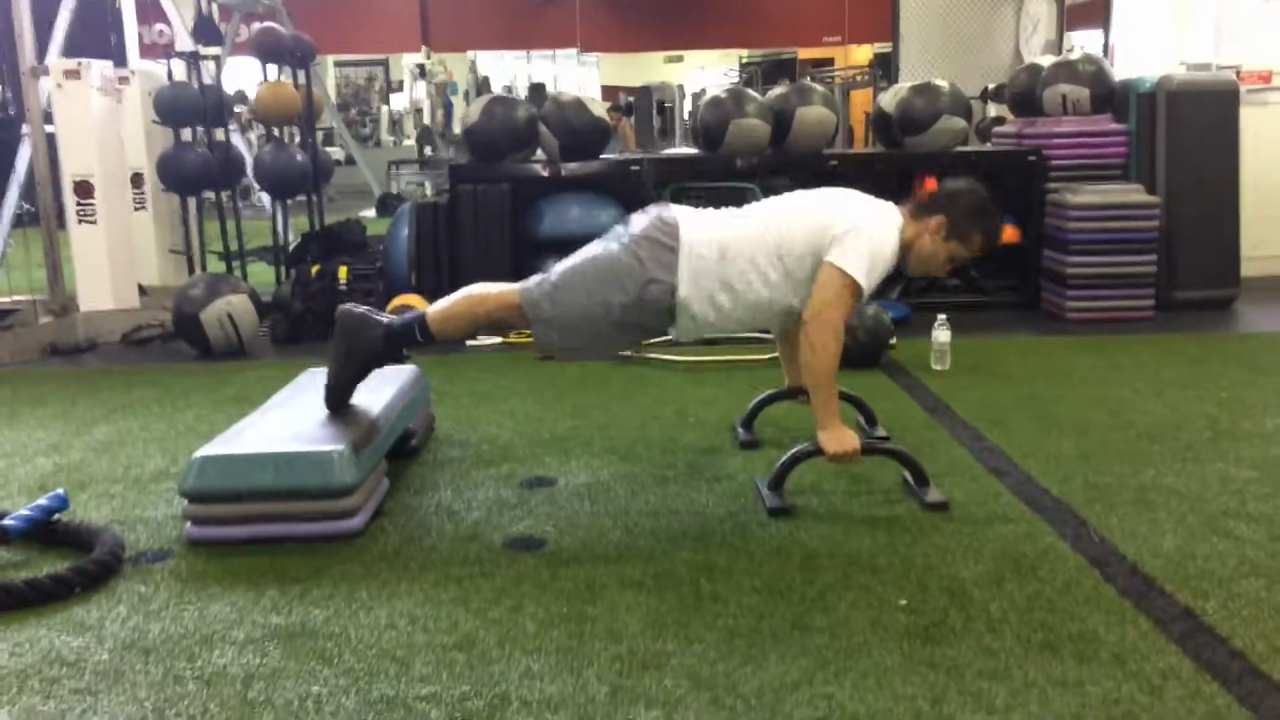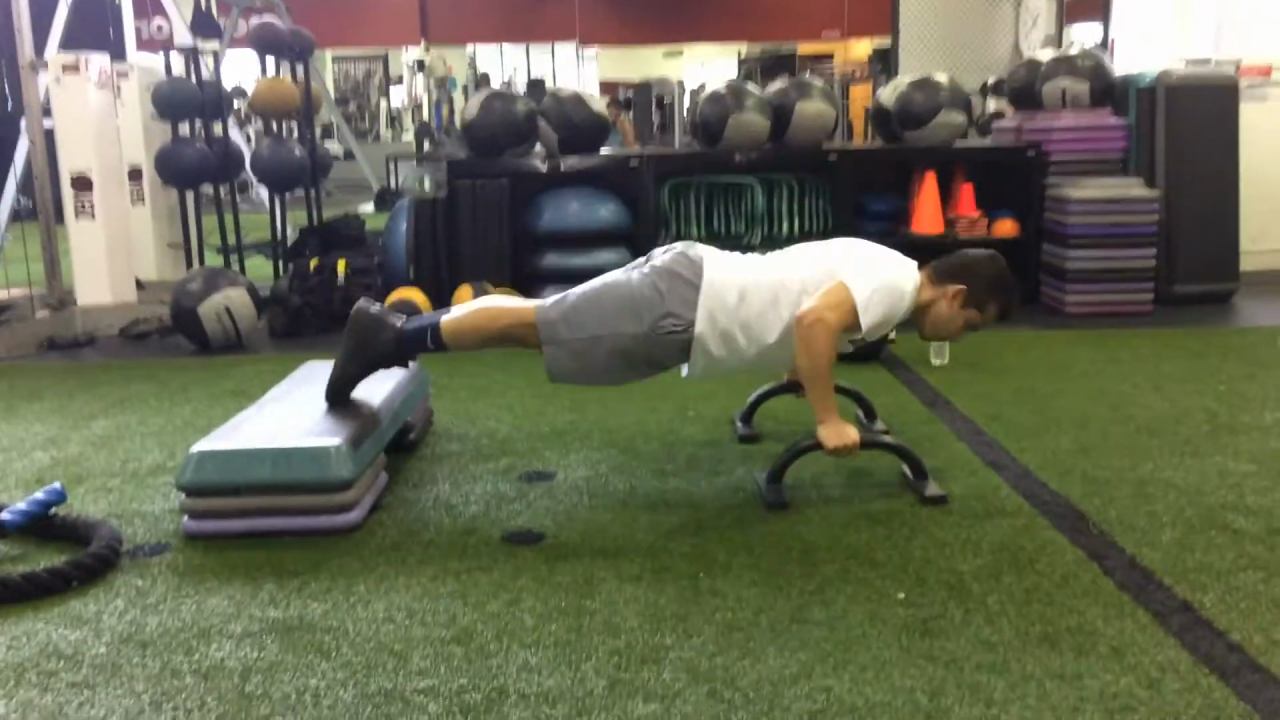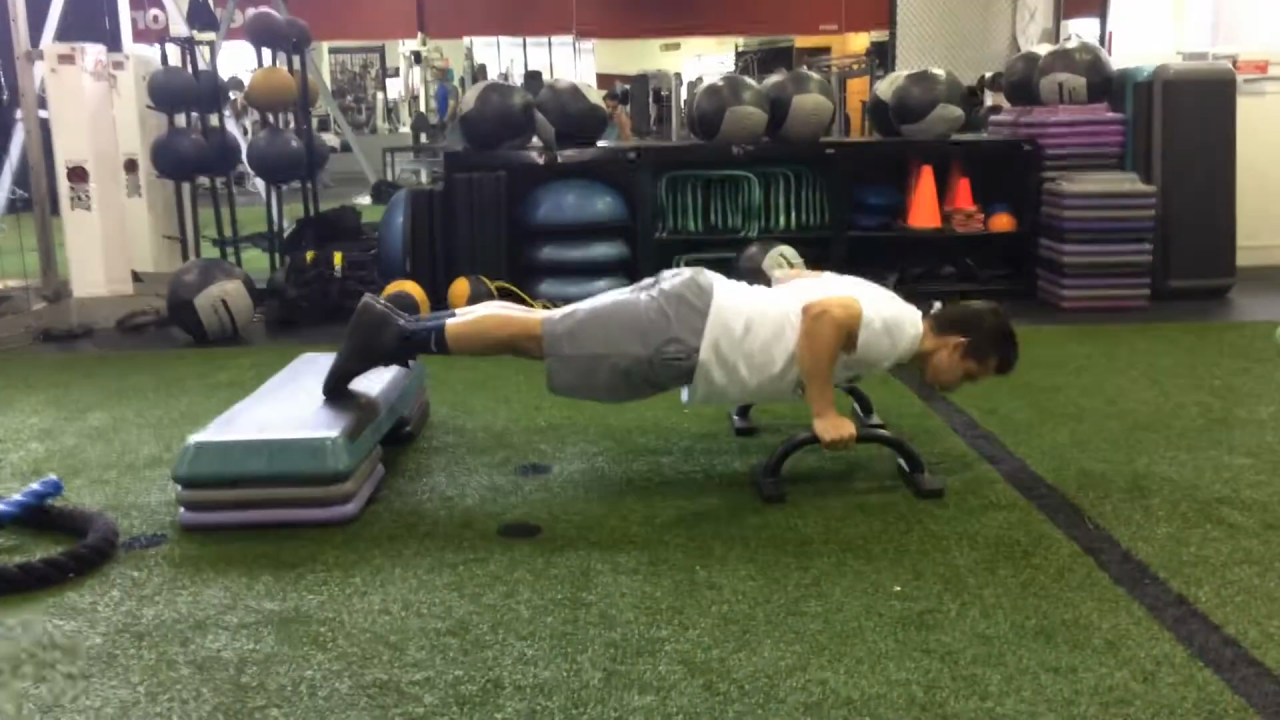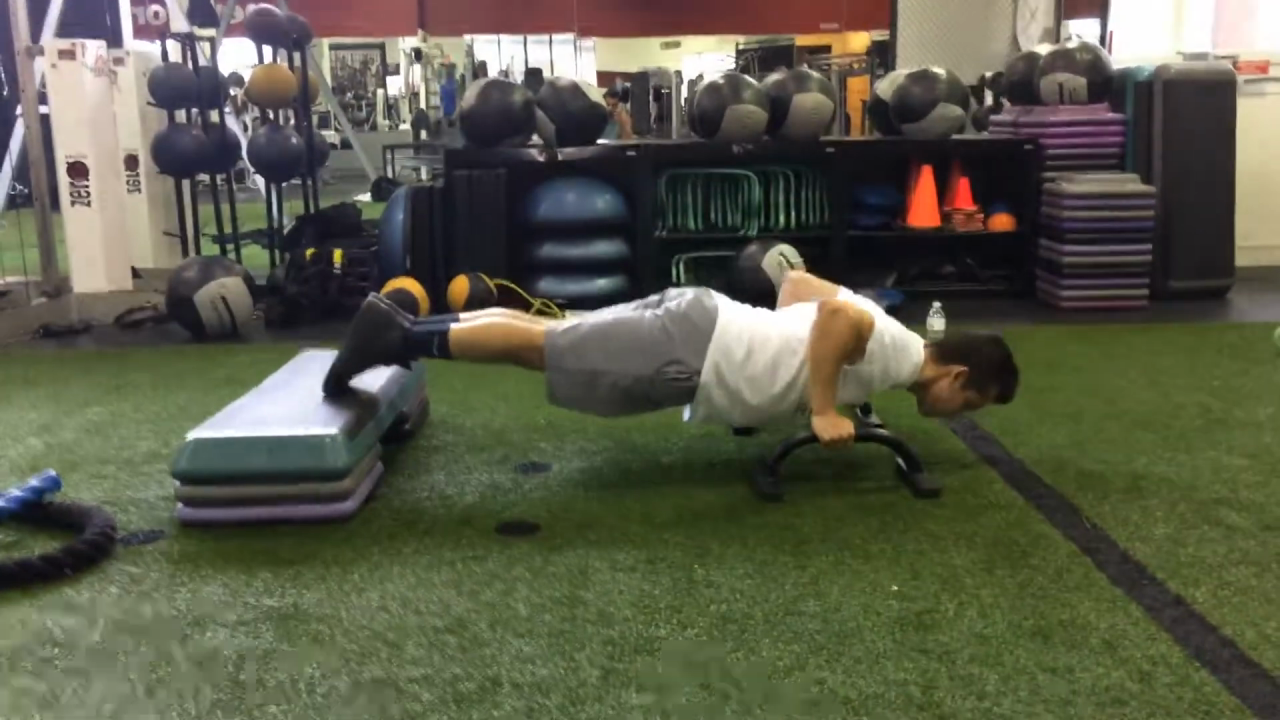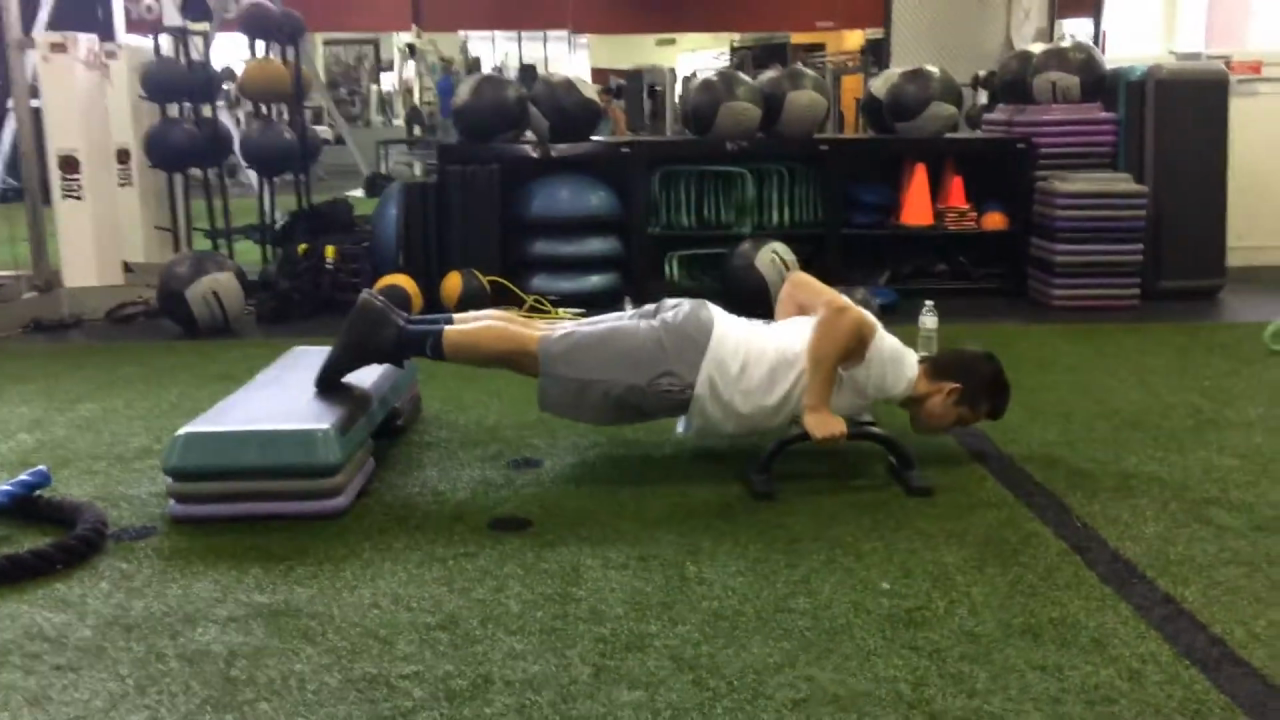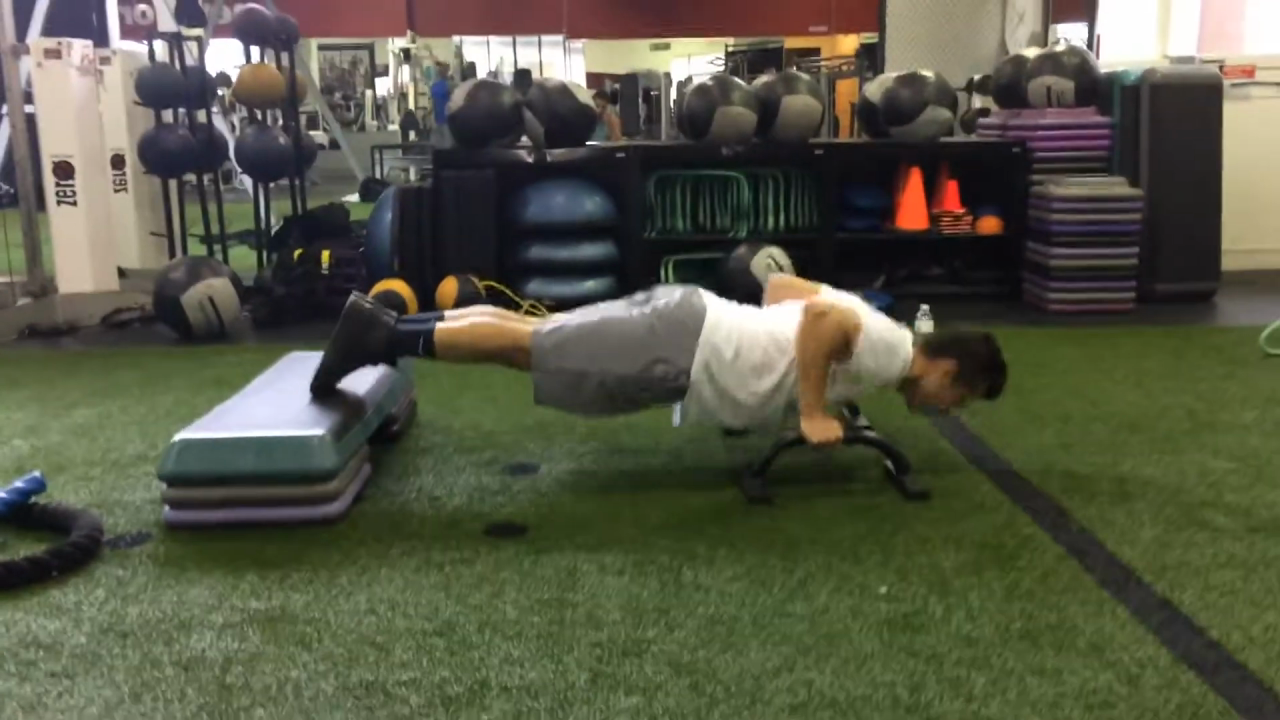
dt=0.2s
person 1, frame 1
left shoulder: (865, 218)
right shoulder: (880, 236)
left elbow: (788, 279)
right elbow: (823, 323)
left wrist: (795, 378)
right wrist: (829, 423)
left hip: (671, 248)
right hip: (666, 272)
left knee: (524, 303)
right knee: (520, 306)
left ankle: (384, 327)
right ankle: (378, 335)
person 1, frame 2
left shoulder: (883, 271)
right shoulder: (894, 288)
right elbow: (815, 321)
left wrist: (799, 375)
right wrist: (827, 418)
left hip: (691, 280)
right hip: (684, 306)
left knee: (537, 318)
right knee: (533, 322)
left ankle: (396, 326)
right ankle: (389, 335)
person 1, frame 3
left shoulder: (884, 313)
right shoulder: (897, 330)
left elbow: (789, 280)
right elbow: (821, 314)
left wrist: (797, 372)
right wrist: (823, 410)
left hip: (698, 305)
right hip: (691, 332)
left knee: (542, 327)
right knee: (536, 335)
left ankle: (399, 325)
right ankle: (392, 332)
person 1, frame 4
left shoulder: (887, 342)
right shoulder: (896, 355)
left elbow: (797, 278)
right elbow: (837, 312)
right wrist: (822, 408)
left hip: (700, 324)
right hip: (693, 352)
left knee: (544, 335)
right knee: (540, 348)
left ankle: (402, 327)
right ankle: (395, 336)
person 1, frame 5
left shoulder: (881, 353)
right shoulder: (892, 370)
left elbow: (798, 281)
right elbow: (841, 313)
right wrist: (816, 407)
left hip: (693, 333)
right hip: (687, 364)
left knee: (539, 338)
right knee: (534, 354)
left ankle: (396, 324)
right ankle: (389, 334)
person 1, frame 6
left shoulder: (877, 326)
right shoulder: (889, 350)
left elbow: (780, 282)
right elbow: (821, 318)
left wrist: (789, 376)
right wrist: (812, 413)
left hip: (688, 320)
right hip: (680, 350)
left knee: (531, 334)
right knee: (526, 345)
left ankle: (384, 325)
right ankle: (379, 331)
